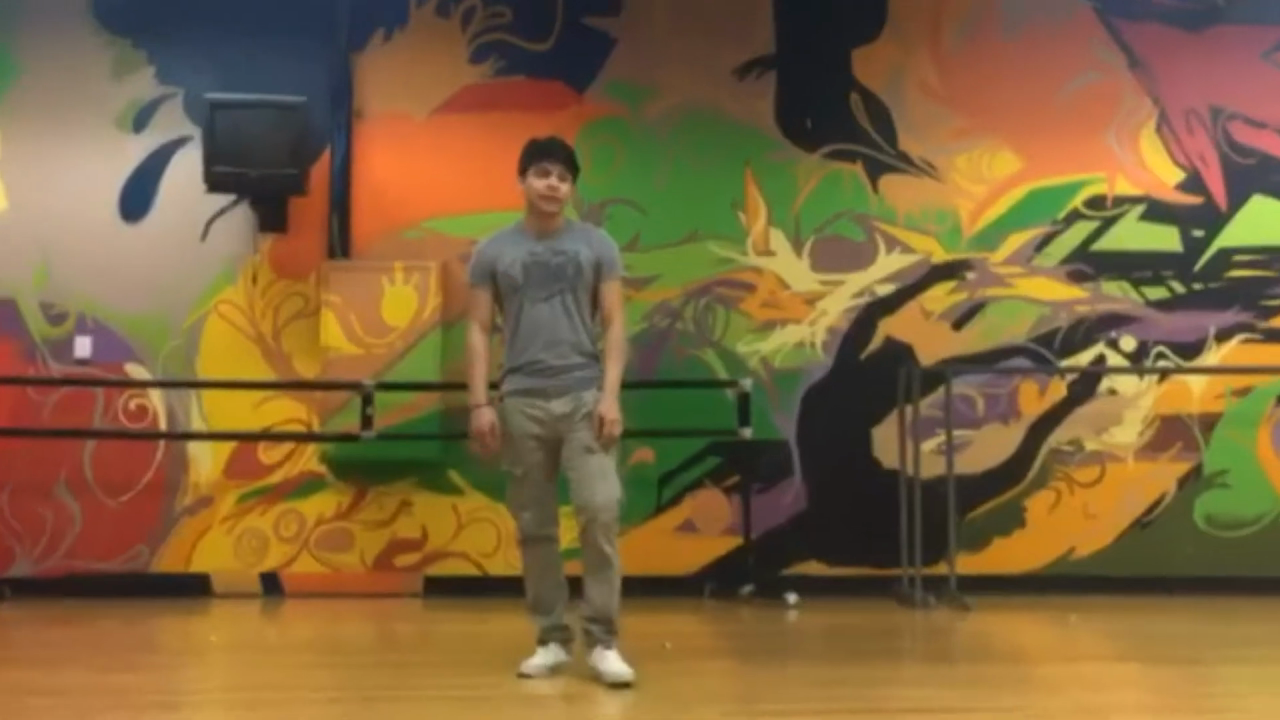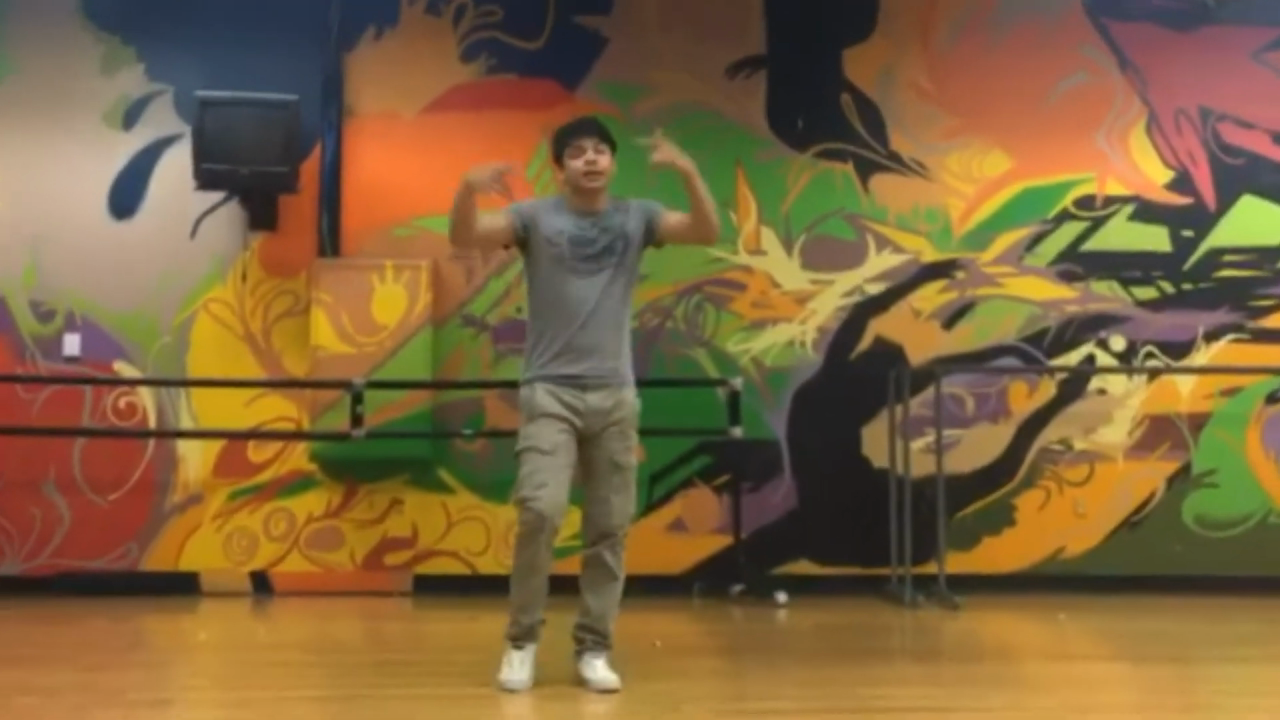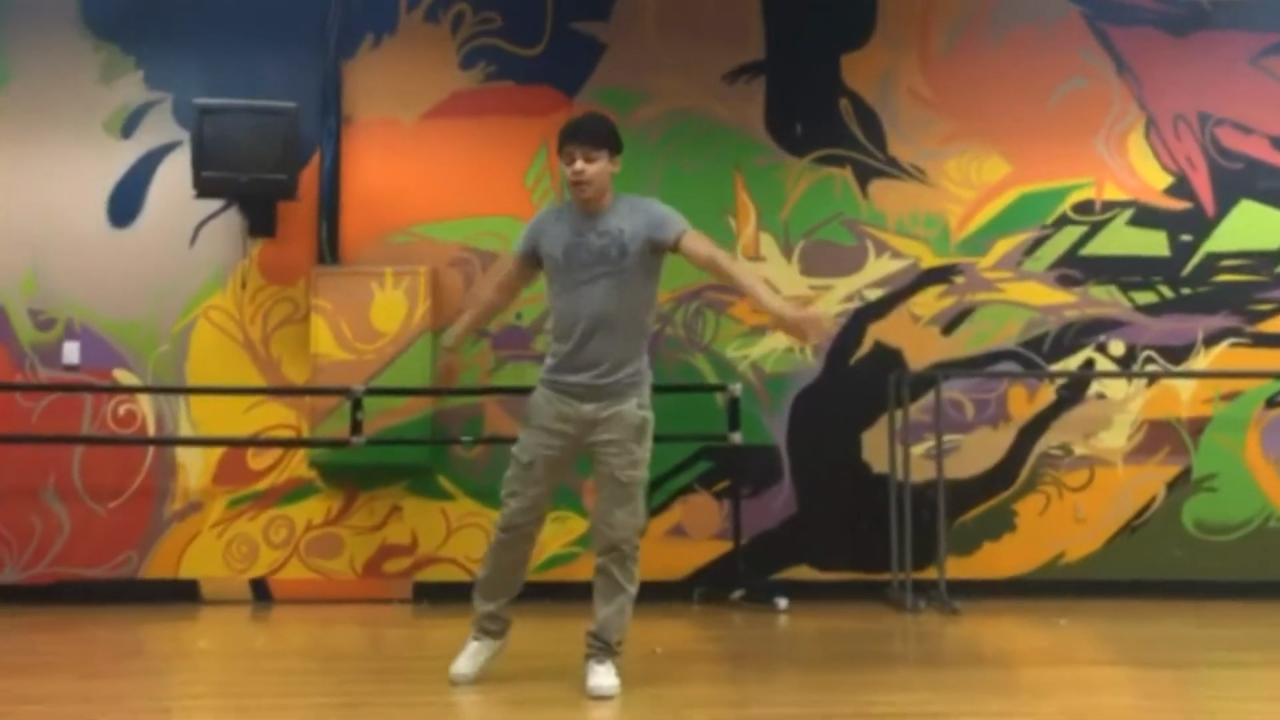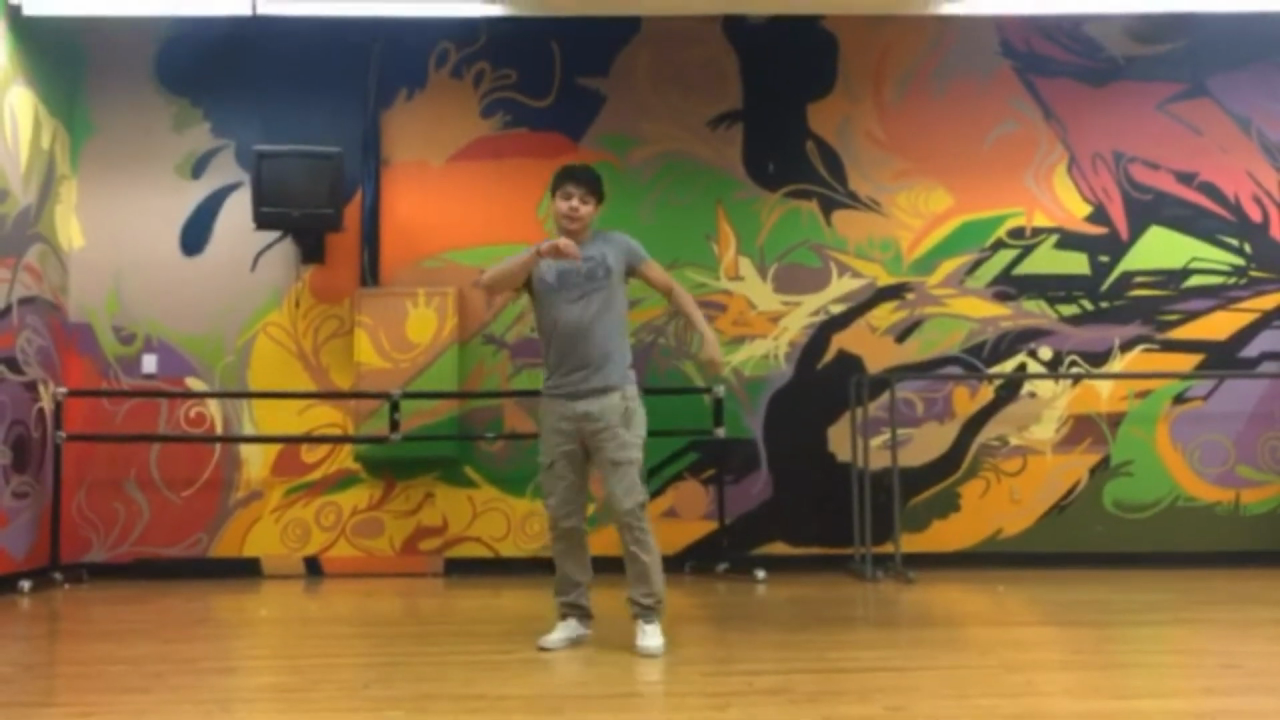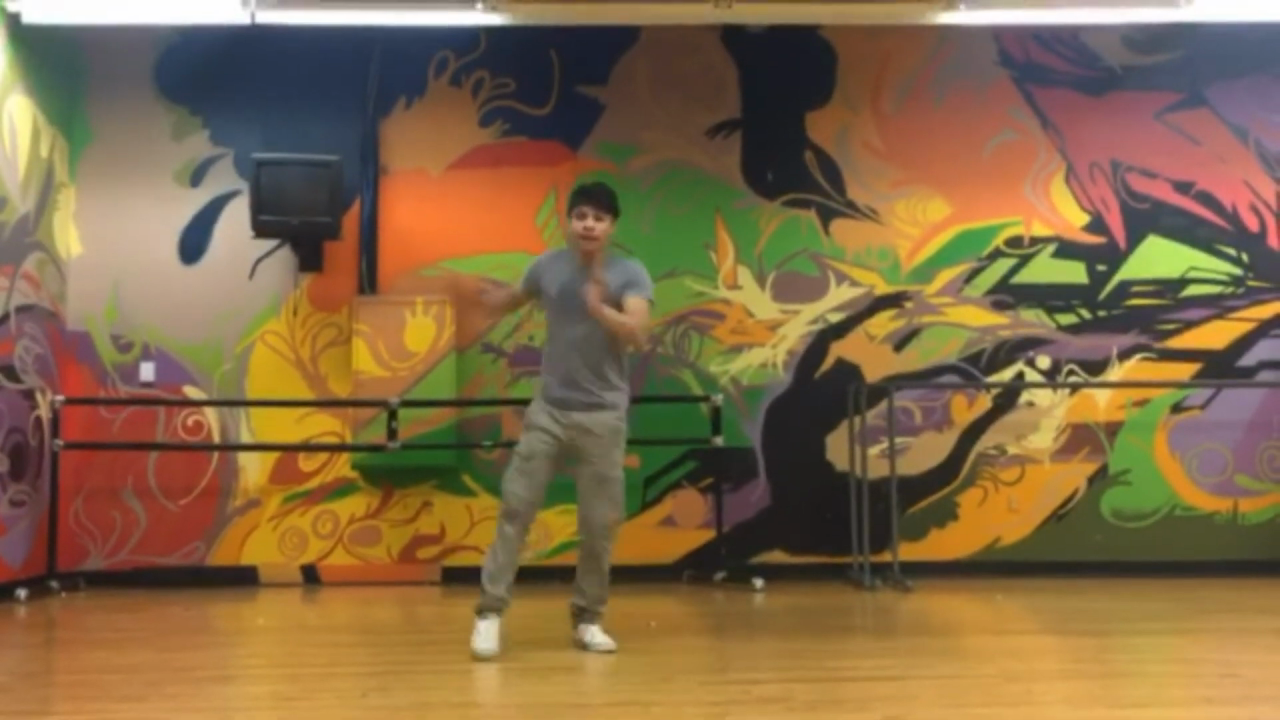
dt=1s
person 1, frame 1
left shoulder: (598, 246)
right shoulder: (492, 252)
left elbow: (613, 325)
right elbow: (479, 330)
left wrist: (610, 395)
right wrist: (480, 402)
left hip: (584, 398)
right hip: (521, 402)
left knee: (600, 509)
right knee: (534, 525)
left ankle: (602, 638)
right ankle: (552, 638)
person 1, frame 2
left shoulder: (635, 218)
right shoulder: (536, 217)
left elbow: (708, 230)
right elbow: (466, 238)
left wrist: (688, 173)
right wrist: (468, 190)
left hip: (616, 393)
right hip: (550, 391)
left knee: (608, 525)
right knee: (540, 509)
left ankle: (593, 646)
right ankle: (523, 636)
person 1, frame 3
left shoulder: (647, 217)
right shoulder: (546, 225)
left elbow: (714, 258)
right elbow: (505, 282)
left wrist: (776, 305)
right wrist: (457, 333)
left hip: (623, 402)
right hip: (556, 396)
left knee: (618, 535)
right knee: (517, 516)
left ankle: (603, 652)
right ankle: (487, 629)
person 1, frame 4
left shoulder: (618, 246)
right shoulder: (537, 258)
left elbow: (671, 289)
right elbow: (489, 285)
left wrist: (707, 336)
right wrist: (539, 252)
left hip: (614, 397)
right hip: (559, 402)
left knee: (629, 507)
right knee: (564, 515)
left ankle: (647, 616)
right ankle: (574, 614)
person 1, frame 5
left shoulder: (632, 273)
right shoulder: (550, 265)
left elbow: (635, 335)
right elbow: (510, 302)
left wrist: (599, 303)
right wrist: (477, 299)
left hip: (602, 413)
right hip: (549, 408)
left knee: (599, 521)
right knee: (516, 505)
left ankle: (586, 617)
right ankle: (491, 612)
